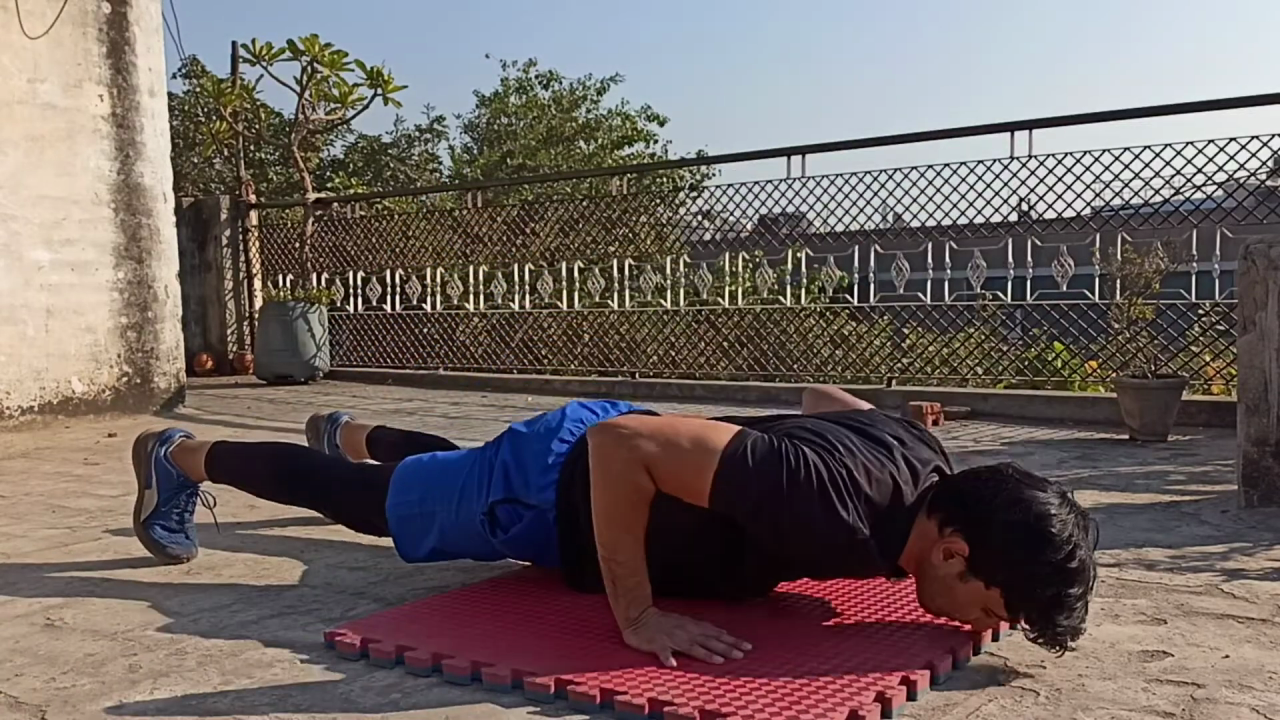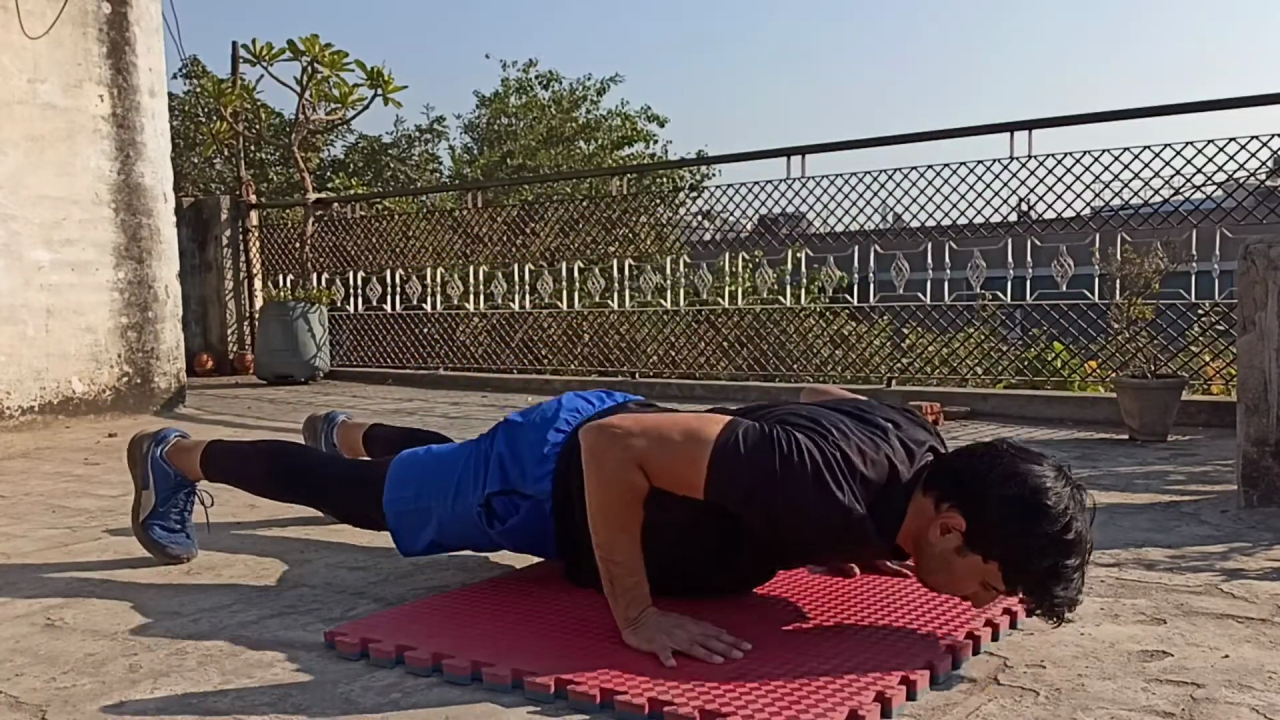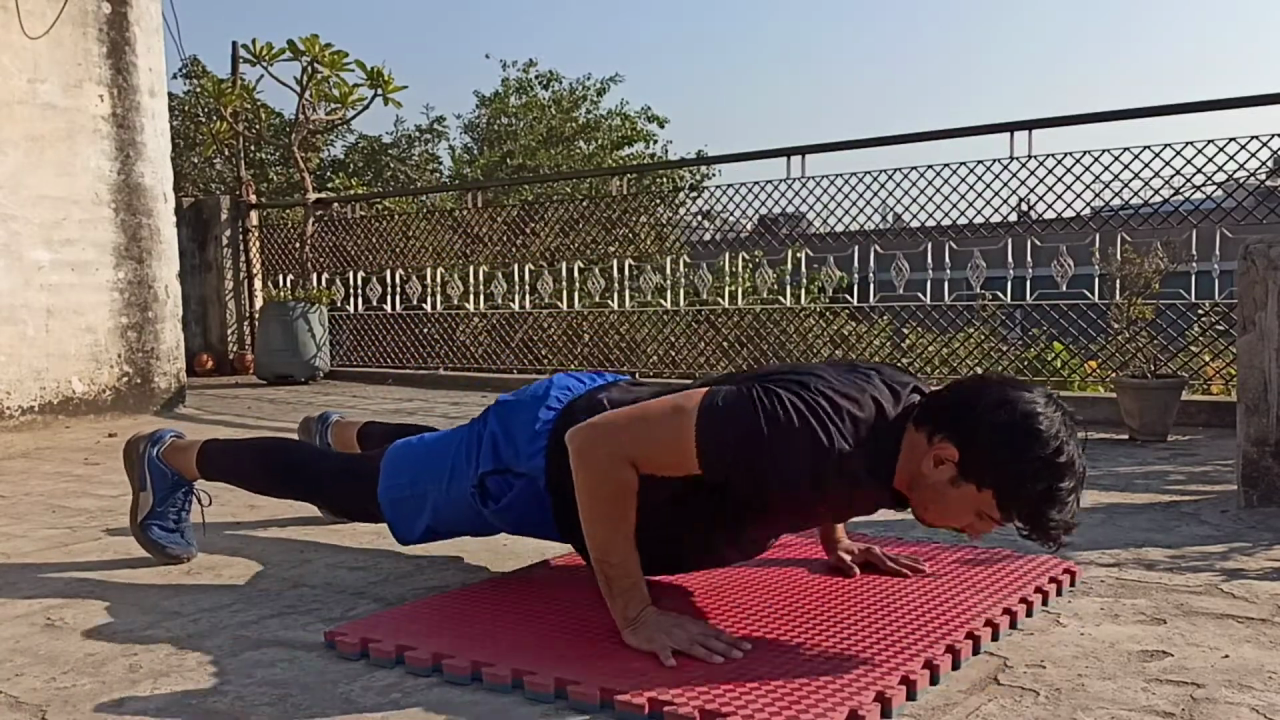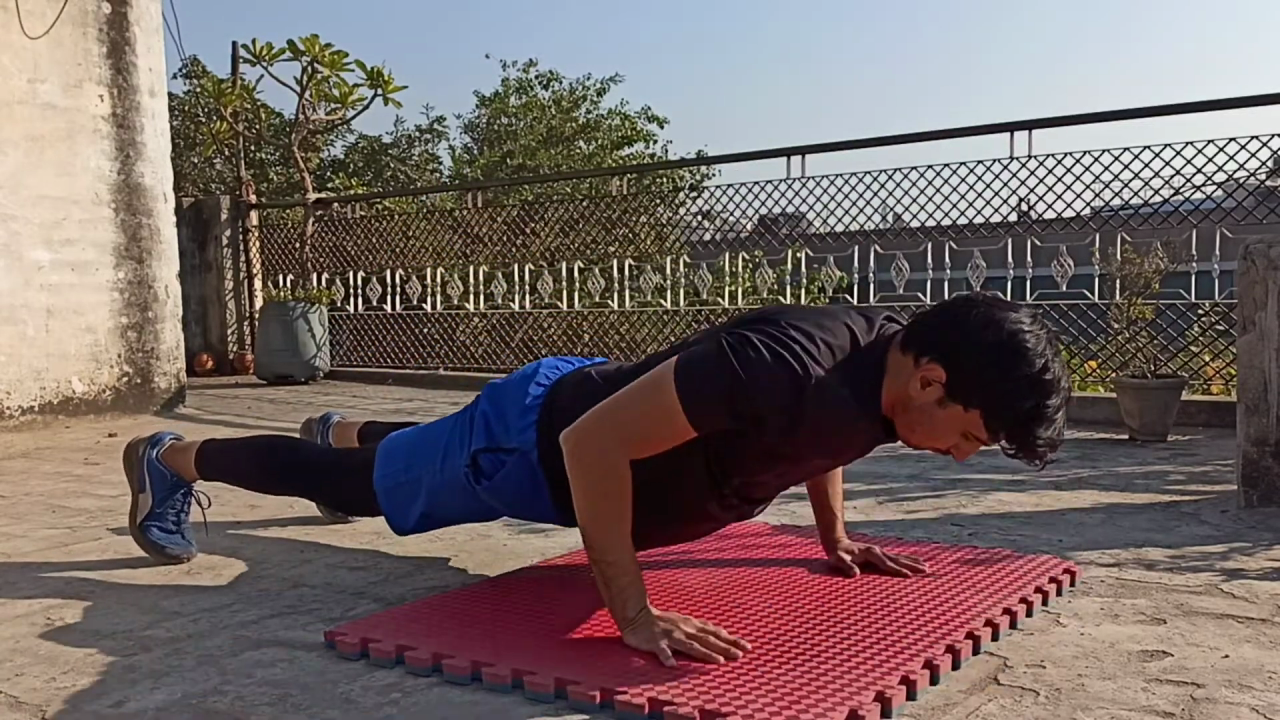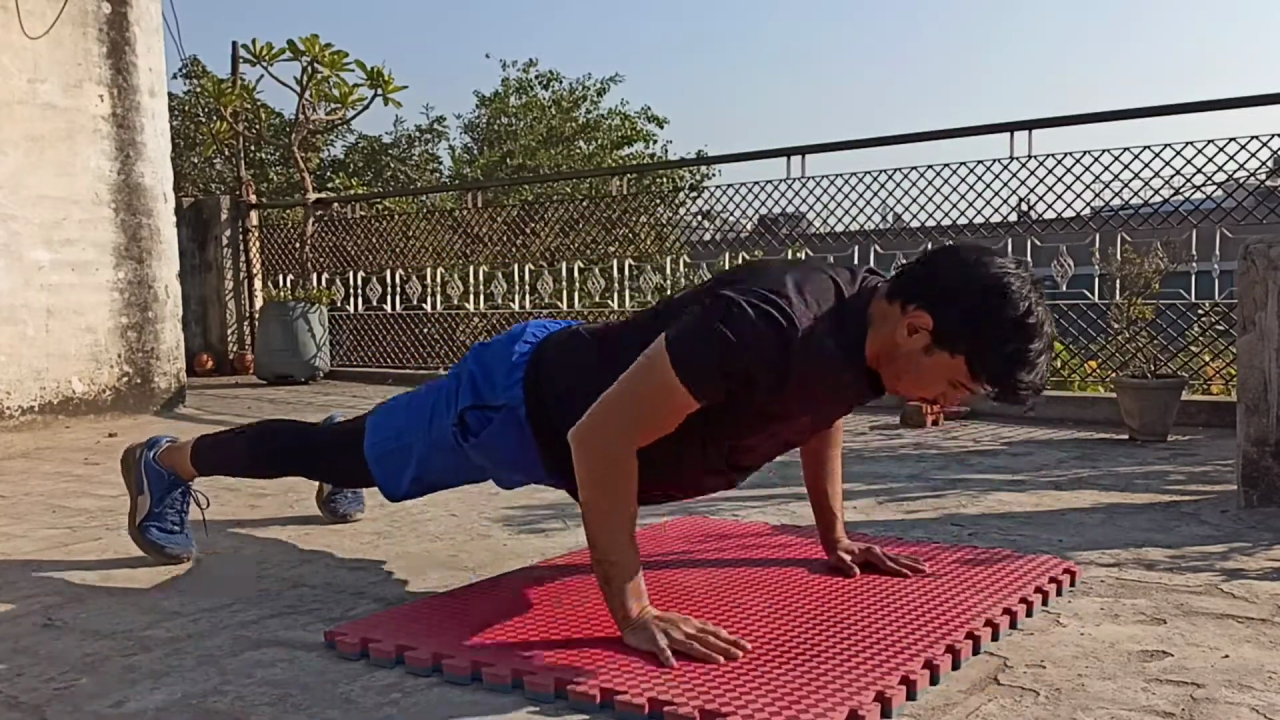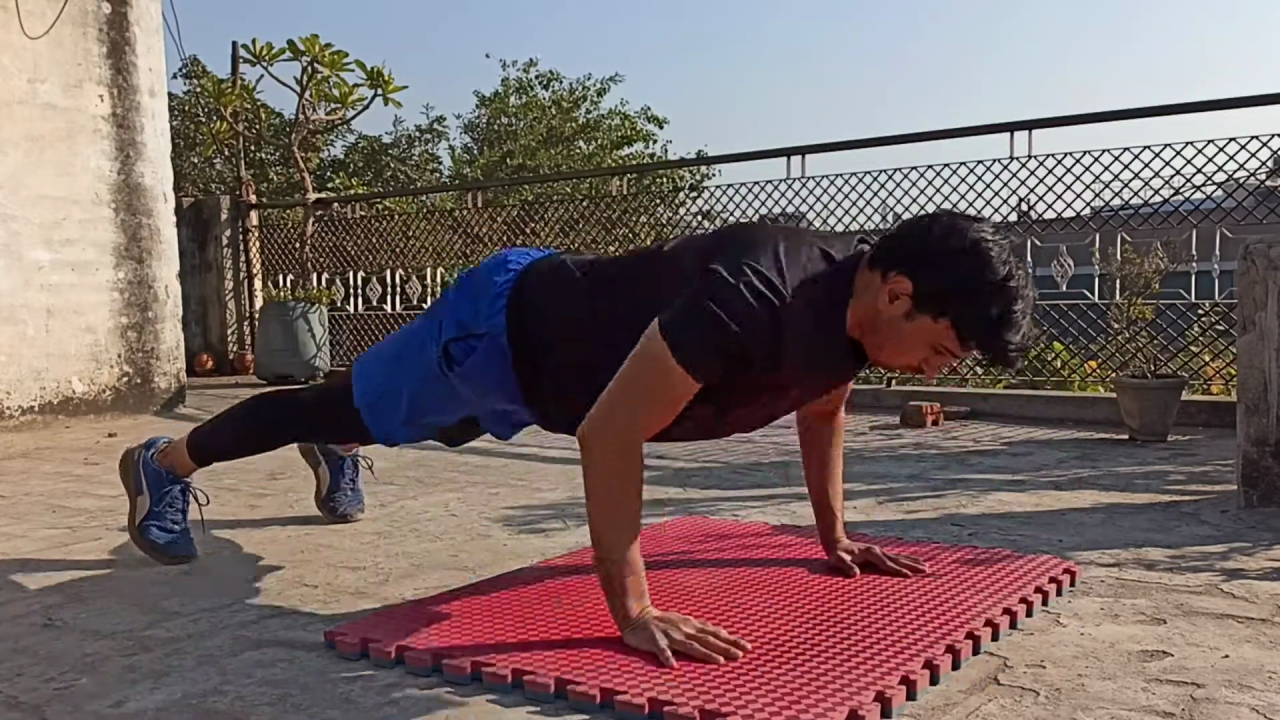
dt=0.1s
person 1, frame 1
left shoulder: (920, 467)
right shoulder: (831, 502)
left elbow: (826, 399)
right elbow: (621, 446)
left wrist: (854, 561)
right wrist: (635, 613)
left hip: (597, 450)
right hip: (555, 489)
left knee: (448, 461)
right knee: (360, 501)
left ankle: (348, 434)
right ankle: (181, 455)
person 1, frame 2
left shoulder: (911, 456)
right shoulder: (822, 478)
left elbow: (825, 409)
right elbow: (611, 448)
left wrist: (842, 548)
right wrist: (635, 614)
left hip: (598, 442)
right hip: (553, 478)
left knee: (438, 460)
right knee: (351, 495)
left ankle: (342, 431)
right ankle: (177, 456)
person 1, frame 3
left shoulder: (906, 408)
right shoulder: (810, 438)
right elbow: (600, 444)
left wrist: (834, 537)
right wrist: (633, 612)
left hip: (595, 417)
right hip: (547, 457)
left knee: (430, 455)
right knee: (346, 488)
left ankle: (340, 431)
right ankle: (173, 455)
person 1, frame 4
left shoulder: (878, 367)
right shoulder: (782, 363)
right elbow: (590, 446)
left wrist: (836, 538)
right wrist: (632, 609)
left hip: (569, 432)
right hip: (535, 442)
right knee: (349, 484)
left ankle: (339, 424)
right ankle: (169, 461)
person 1, frame 5
left shoulder: (866, 331)
right shoulder: (769, 324)
left elbow: (820, 415)
right elbow: (599, 437)
left wrist: (836, 539)
right wrist: (629, 606)
left hip: (573, 374)
right hip: (525, 401)
right knee: (344, 453)
left ankle: (347, 419)
right ankle: (168, 461)
person 1, frame 6
left shoulder: (854, 306)
right shoulder: (749, 293)
left elbow: (820, 413)
right elbow: (608, 432)
left wrist: (834, 538)
right wrist: (630, 605)
left hip: (551, 354)
right hip: (498, 326)
left knee: (434, 428)
right knee: (337, 413)
left ankle: (334, 466)
right ankle: (161, 465)
